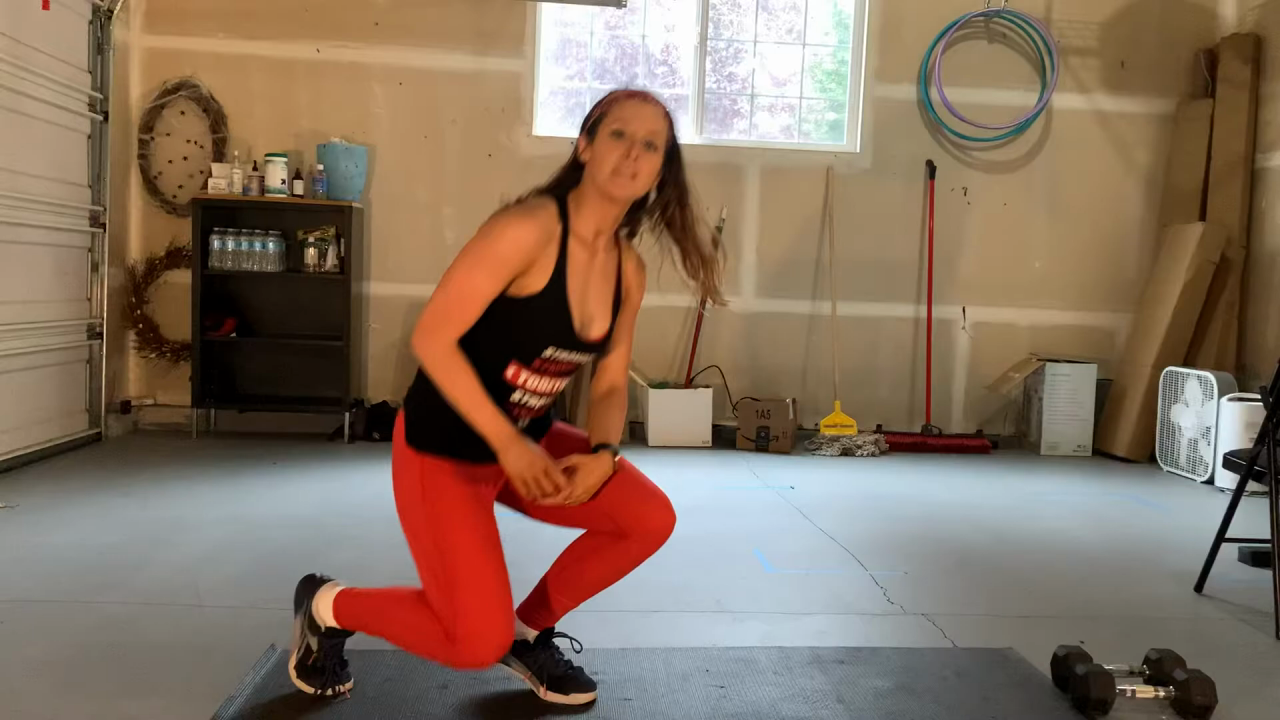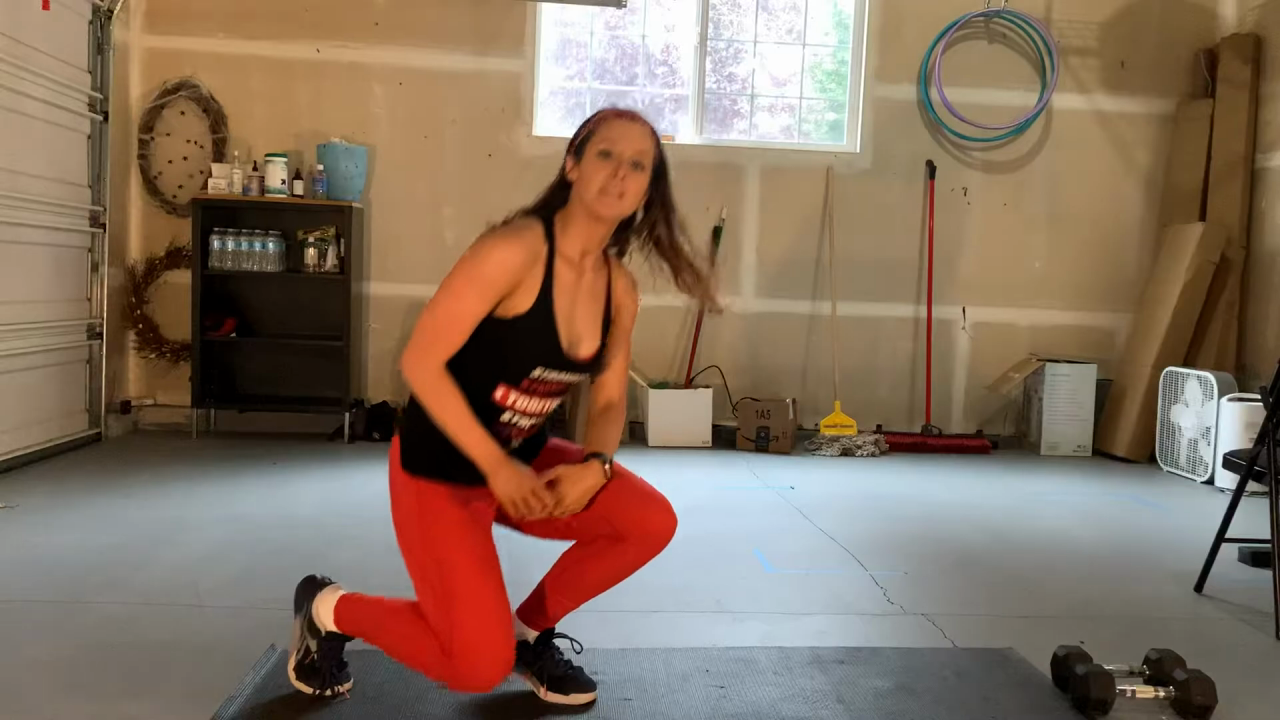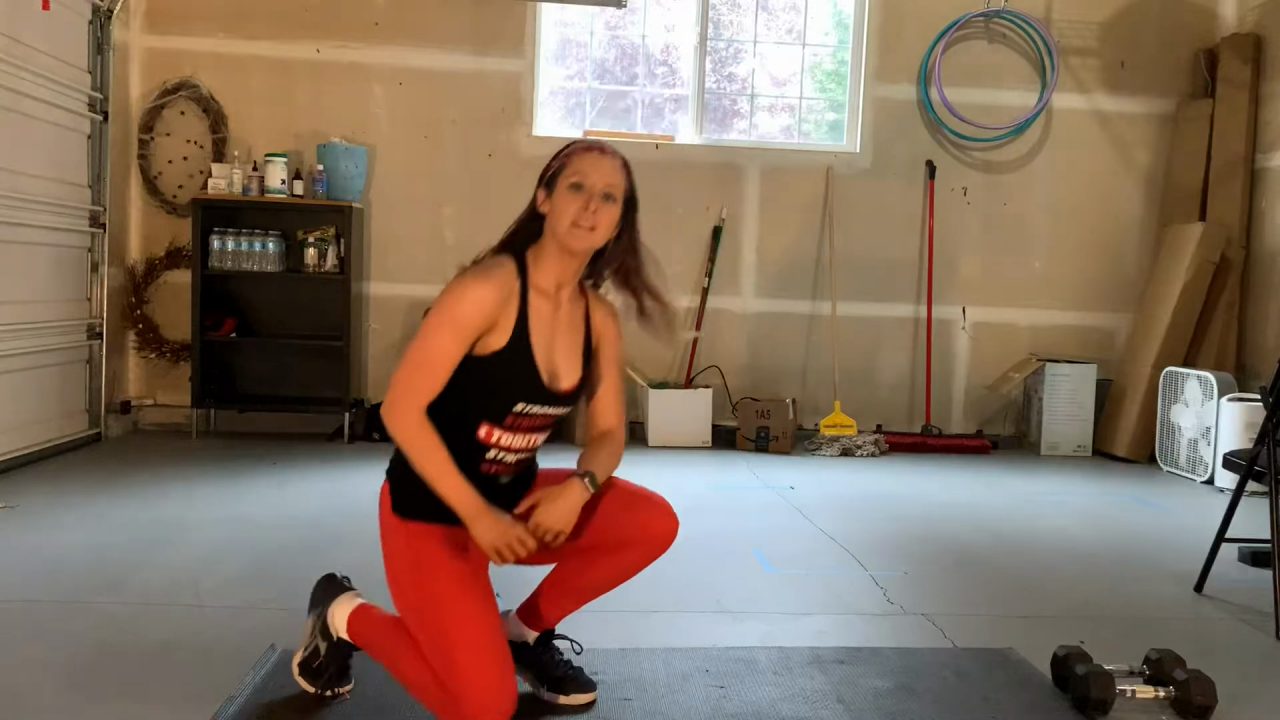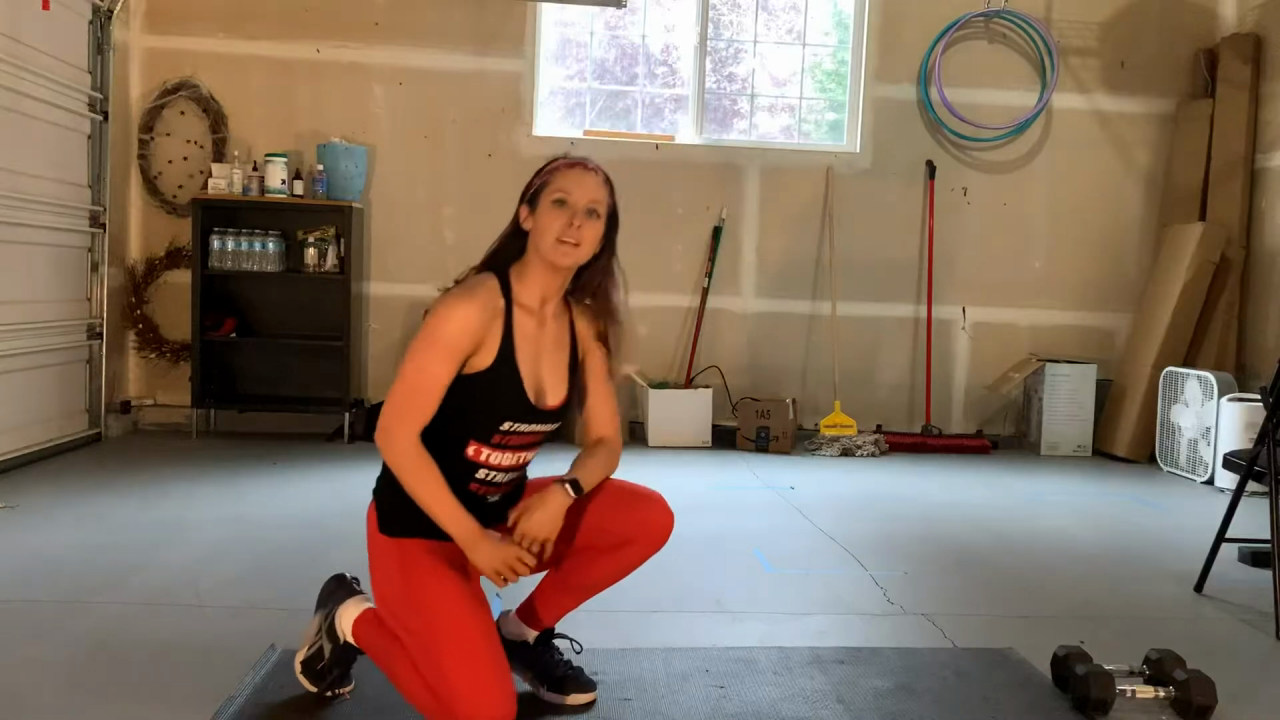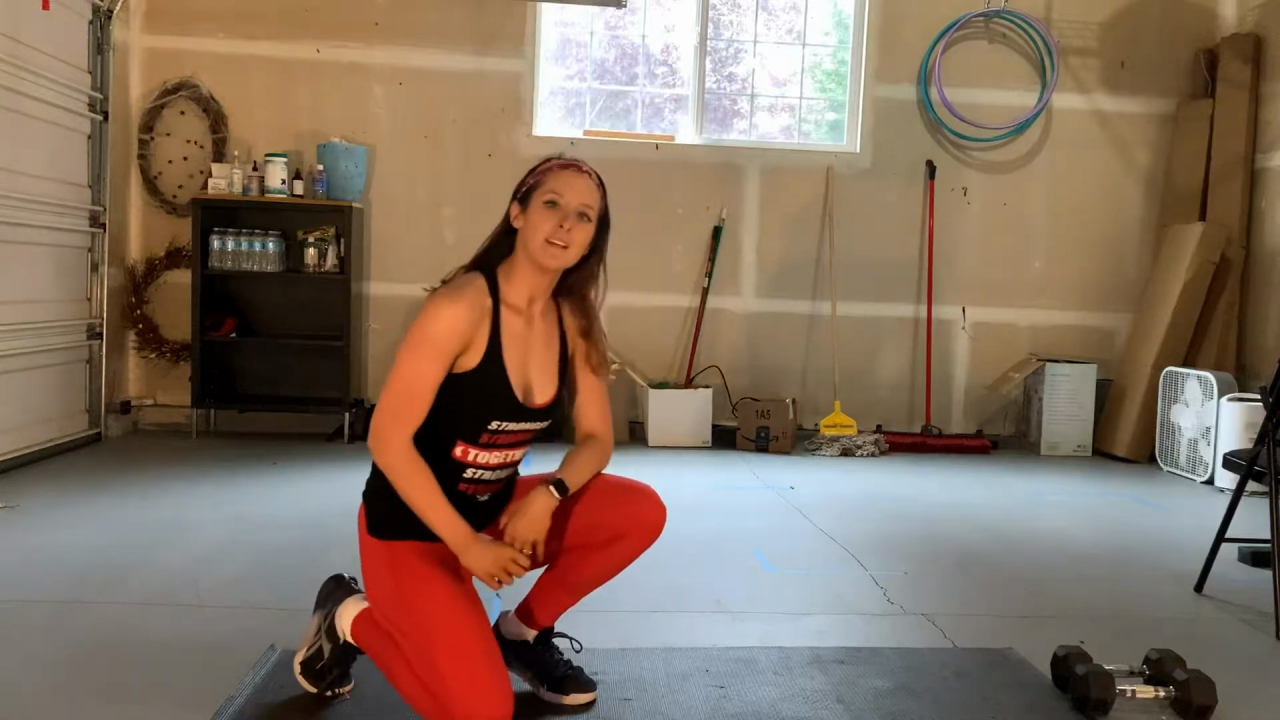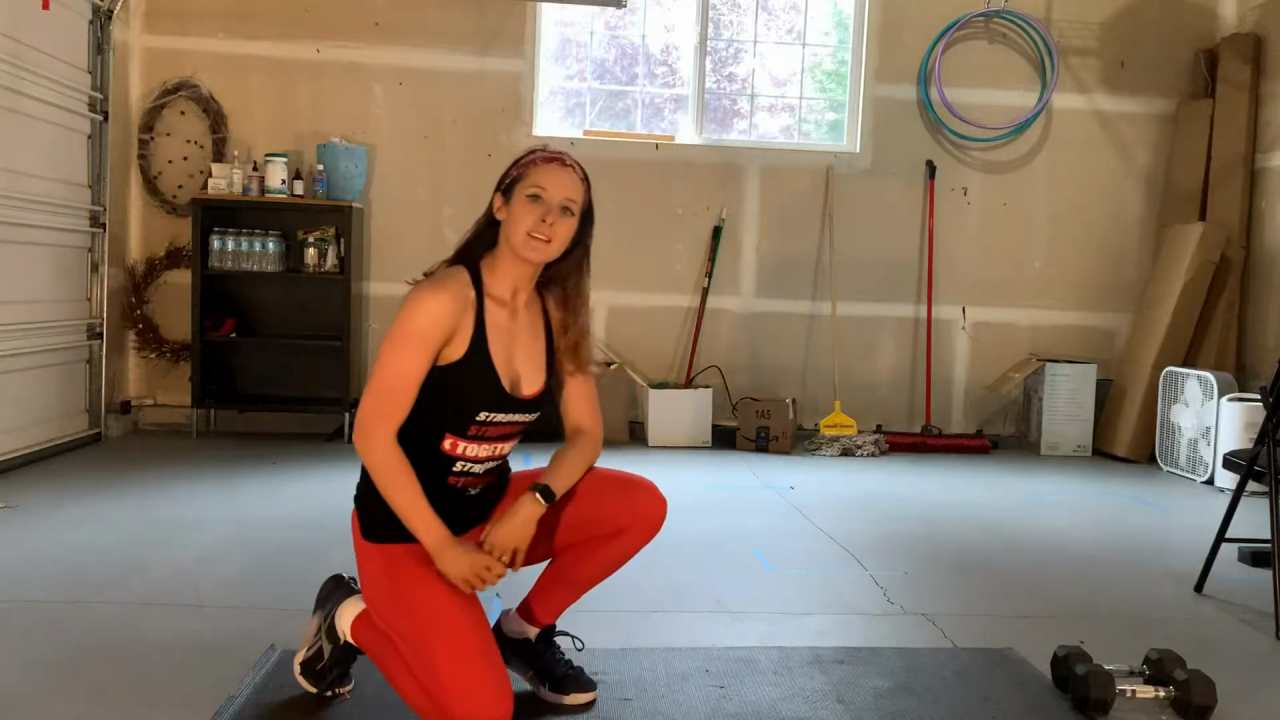
dt=0.1s
person 1, frame 1
left shoulder: (628, 269)
right shoulder: (528, 229)
left elbow: (610, 385)
right elbow: (431, 338)
left wrist: (604, 459)
right wrist: (505, 445)
left hip: (529, 443)
right hip: (442, 447)
left knee: (651, 518)
right knee: (476, 643)
left ankle: (529, 628)
right ankle: (330, 608)
person 1, frame 2
left shoulder: (619, 288)
right shoulder: (514, 250)
left elbow: (609, 399)
right elbow: (419, 361)
left wrist: (596, 467)
right wrist: (496, 466)
left hip: (524, 461)
right hip: (439, 469)
left knee: (652, 521)
right knee: (478, 670)
left ankle: (528, 629)
right ankle: (330, 610)
person 1, frame 3
left shoulder: (599, 315)
right shoulder: (488, 289)
left elbow: (607, 433)
right elbow: (401, 408)
left wrist: (578, 489)
right wrist: (474, 515)
left hip: (517, 497)
right hip: (429, 509)
left knee: (653, 524)
left ankle: (525, 633)
right ankle: (344, 617)
person 1, frame 4
left shoulder: (585, 326)
right shoulder: (473, 308)
left elbow: (604, 441)
right elbow: (395, 434)
left wrist: (563, 495)
right wrist: (471, 538)
left hip: (505, 510)
right hip: (418, 528)
left knee: (651, 519)
left ankle: (523, 633)
right ankle: (350, 620)
person 1, frame 5
left shoulder: (573, 323)
right shoulder: (461, 308)
left elbow: (596, 436)
right elbow: (390, 439)
left wrist: (548, 498)
right wrist: (464, 542)
left hip: (500, 510)
right hip: (411, 527)
left knee: (642, 512)
left ankle: (524, 632)
right ankle: (352, 620)
person 1, frame 6
left shoulder: (558, 315)
right shoulder: (444, 299)
left elbow: (584, 432)
right elbow: (373, 435)
left wrist: (532, 505)
right wrist: (443, 546)
left hip: (493, 508)
right hip: (405, 527)
left knee: (642, 506)
left ankle: (525, 631)
right ankle: (351, 620)
